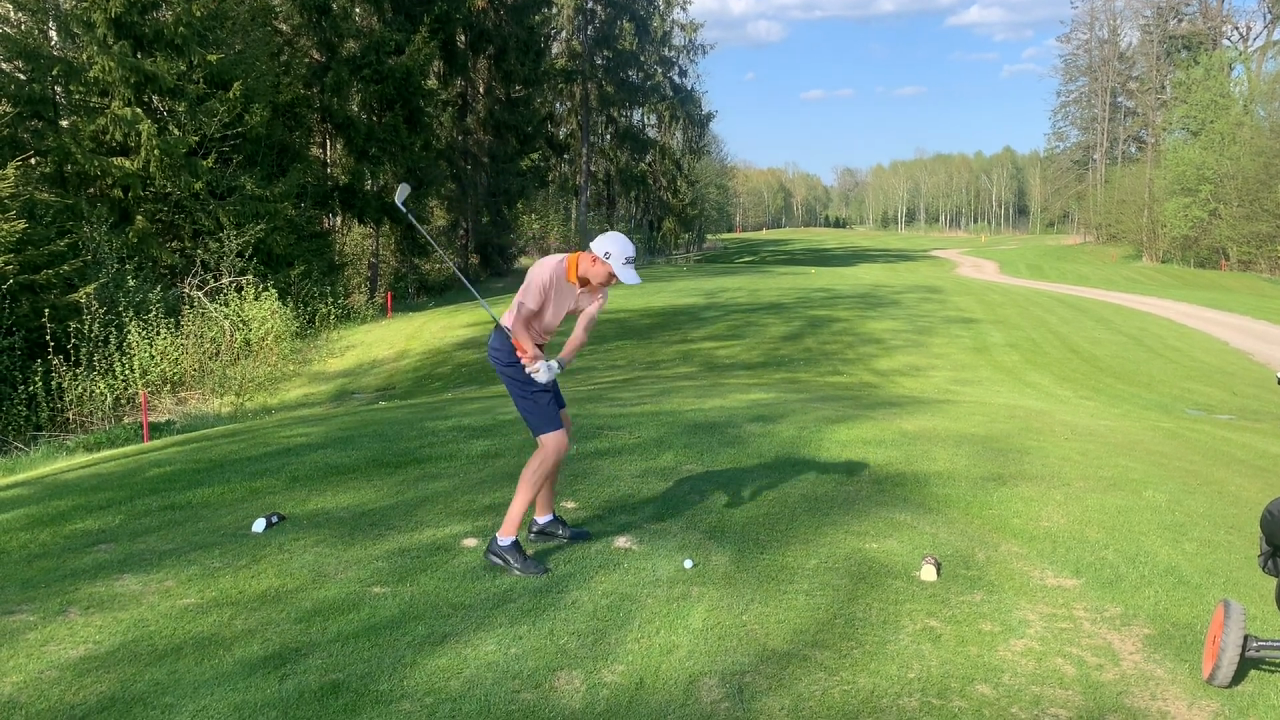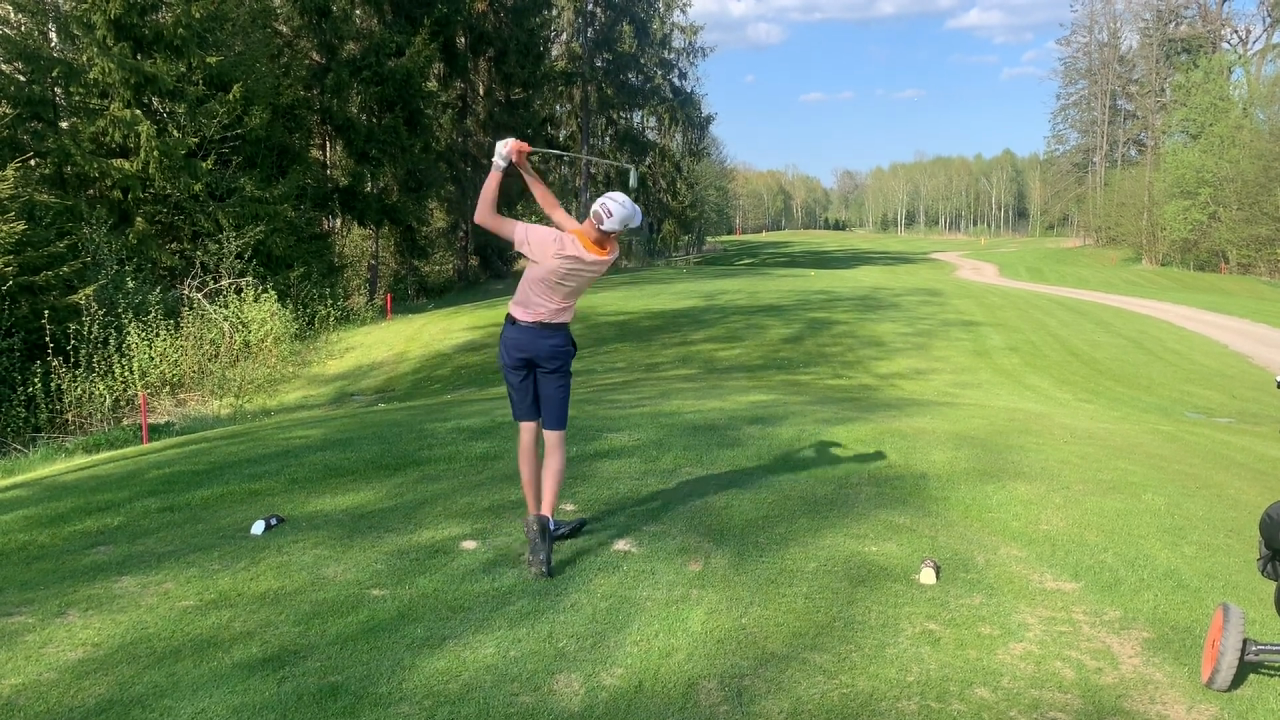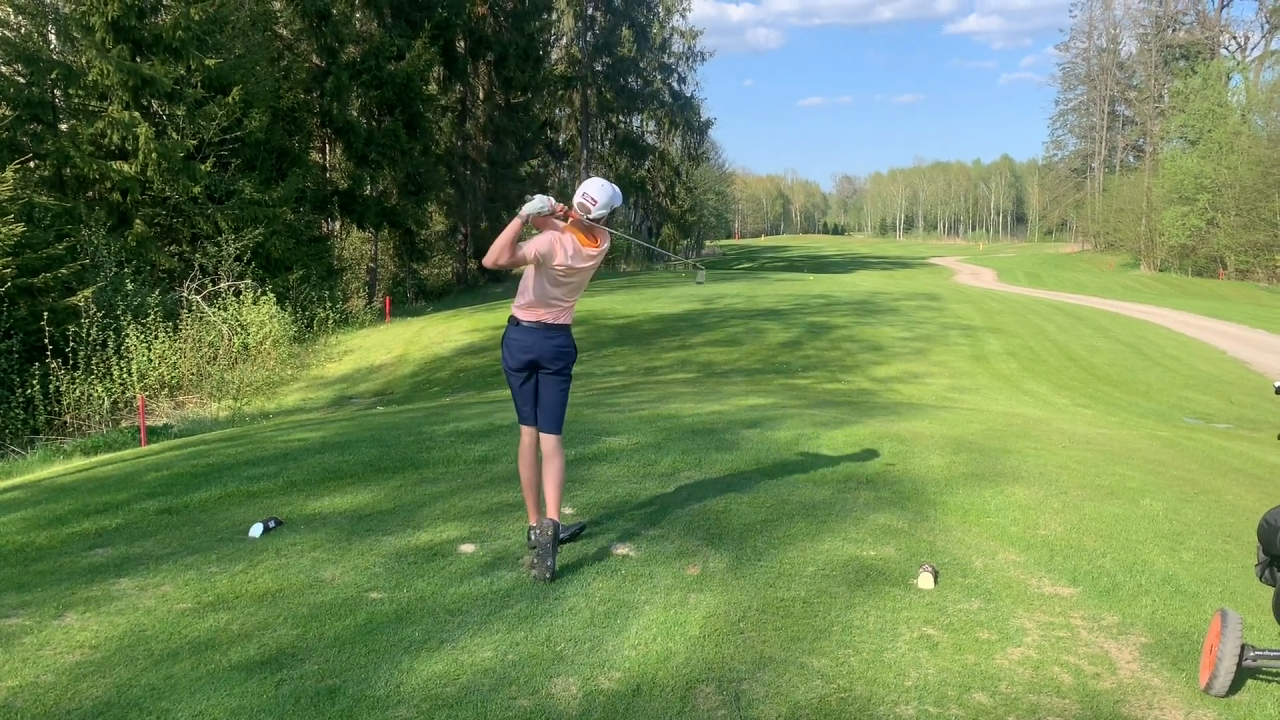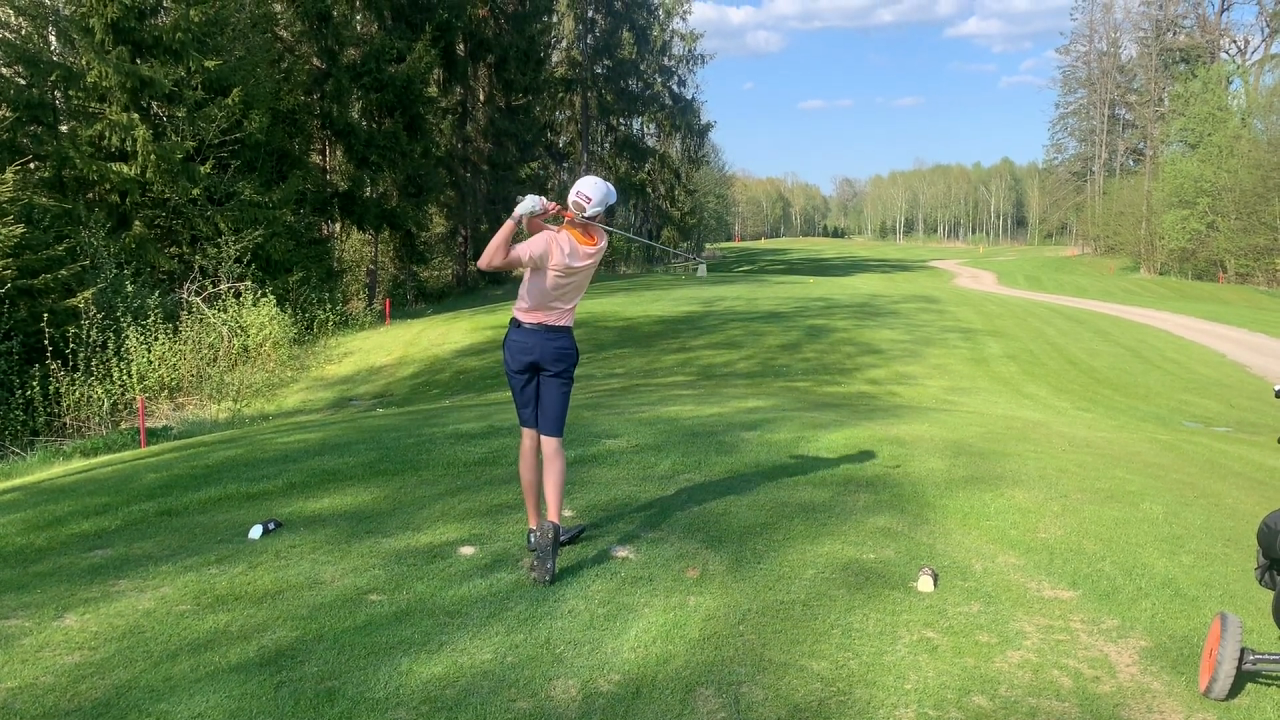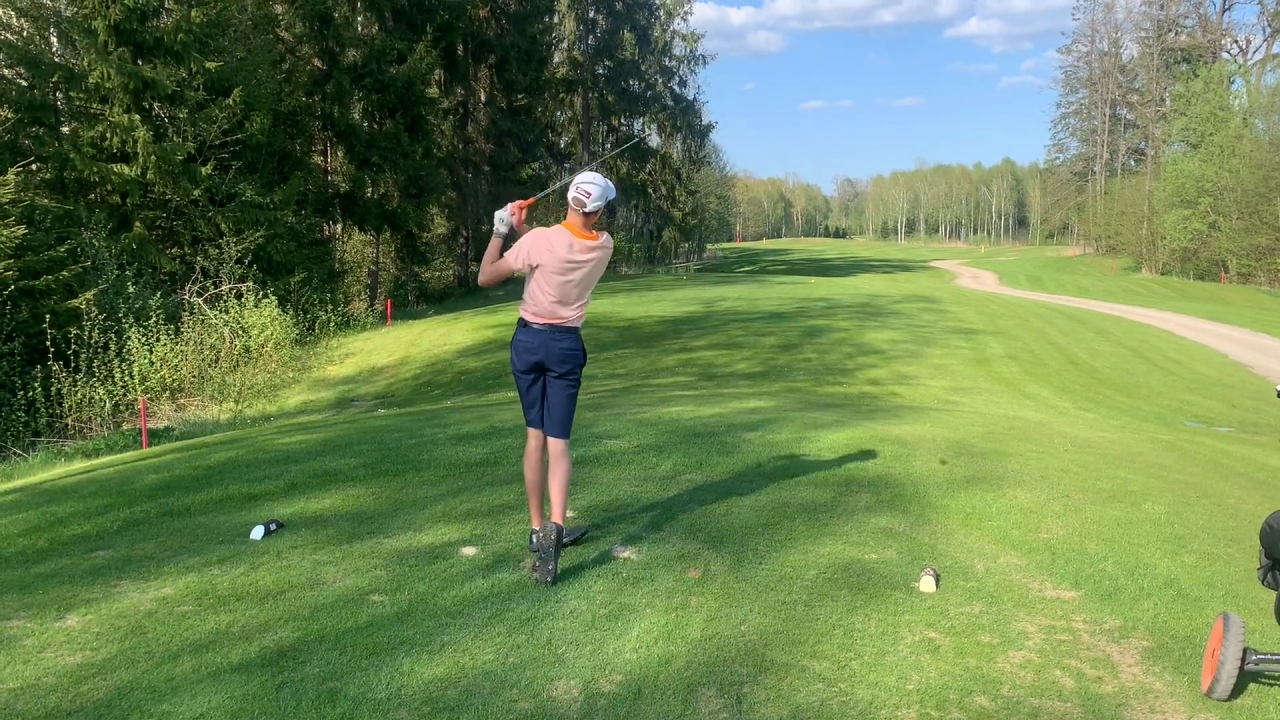
dt=0.4s
person 1, frame 1
left shoulder: (599, 293)
right shoulder: (550, 269)
left elbow: (578, 338)
right elbow: (521, 322)
left wrist: (553, 364)
right wrist: (532, 354)
left hip: (535, 356)
right hip: (514, 352)
left knee: (555, 426)
right knee: (554, 445)
left ankle: (544, 519)
right ankle: (504, 540)
person 1, frame 2
left shoulder: (549, 242)
right shoulder: (608, 255)
left elbow: (484, 217)
right elbow: (559, 213)
left wrist: (500, 163)
right wrist: (526, 170)
left hip: (516, 335)
right hip: (553, 341)
left knee: (527, 428)
right knee: (554, 436)
left ankle: (537, 518)
right ankle: (544, 520)
person 1, frame 3
left shoulder: (552, 244)
right shoulder: (601, 244)
left elbow: (493, 260)
left wrist: (526, 214)
right wrist: (542, 215)
left hip: (519, 337)
right hip: (557, 342)
left knee: (528, 433)
right knee: (550, 438)
left ankle: (536, 525)
right ankle: (550, 524)
person 1, frame 4
left shoulder: (549, 244)
right shoulder: (599, 244)
left elbow: (488, 262)
left wrist: (519, 215)
right wrist: (535, 218)
left hip: (521, 339)
right hip: (559, 344)
left knee: (529, 436)
right knee: (551, 440)
left ankle: (535, 528)
right ankle: (550, 527)
person 1, frame 5
left shoulder: (538, 240)
right shoulder: (604, 247)
left elbow: (485, 279)
left wrist: (501, 231)
right wrist: (524, 229)
left hip: (527, 339)
right hip: (566, 345)
left knee: (534, 435)
right knee: (558, 441)
left ankle: (538, 529)
right ankle: (554, 529)
